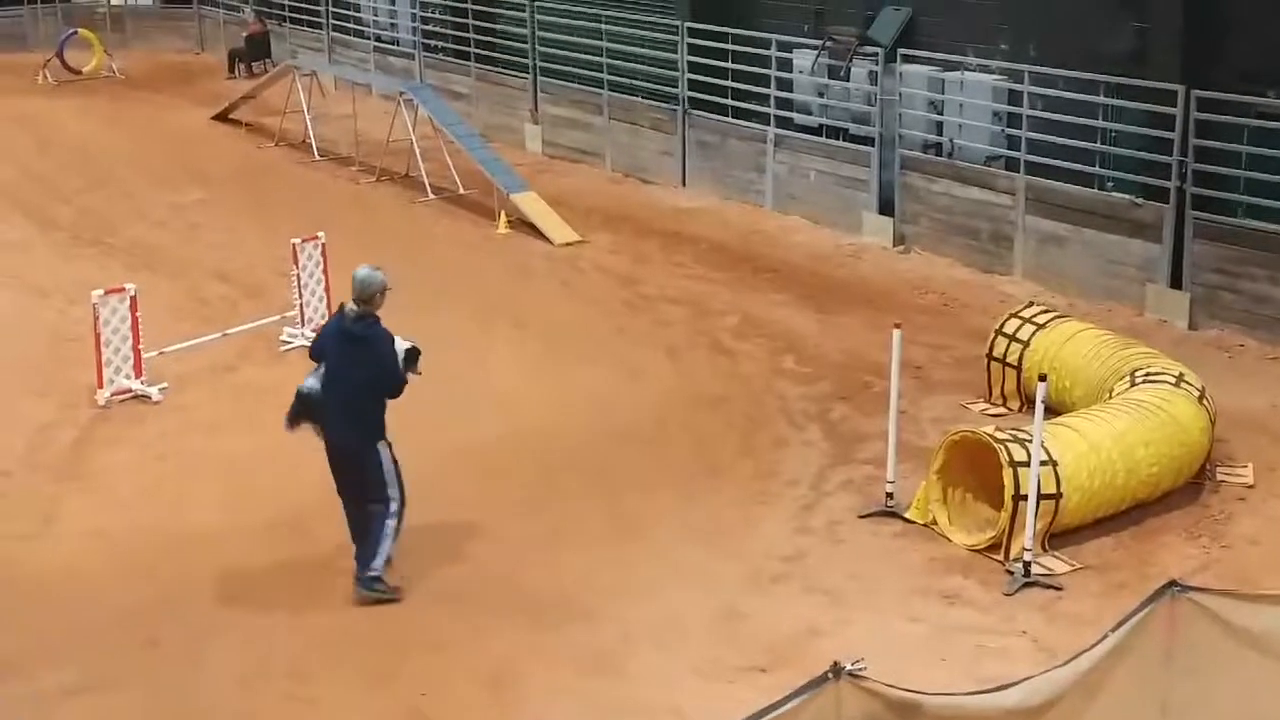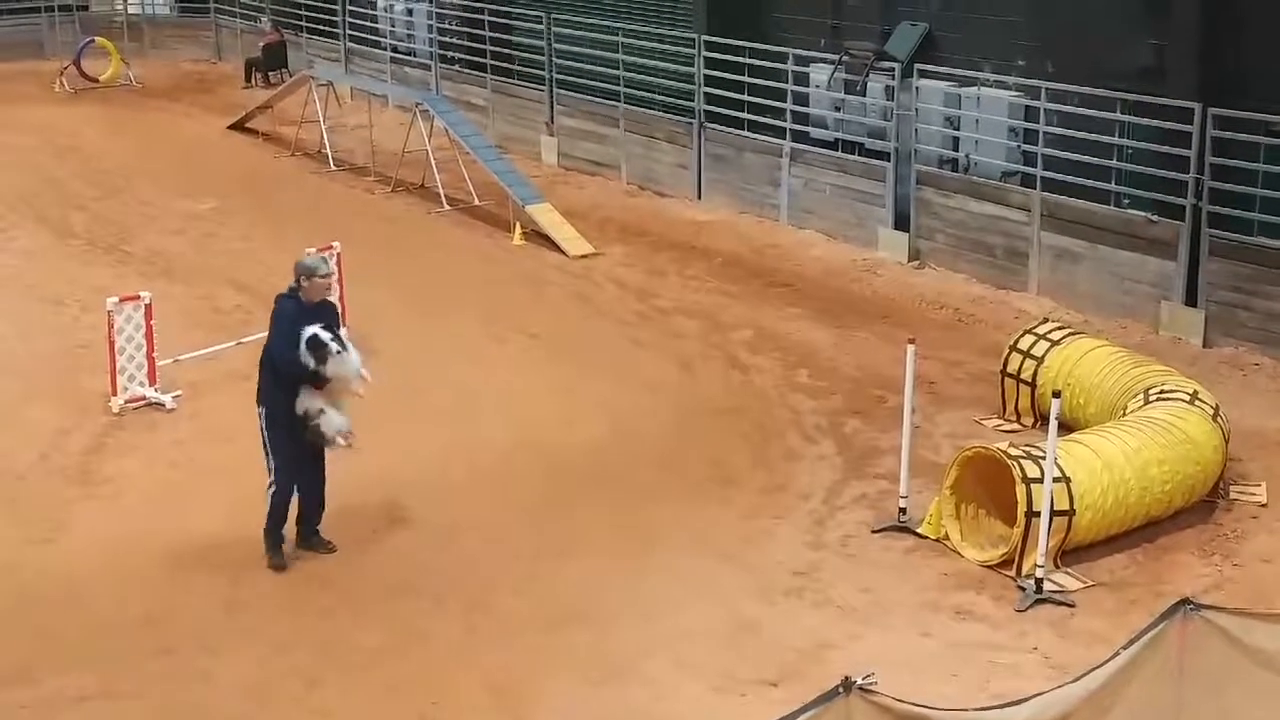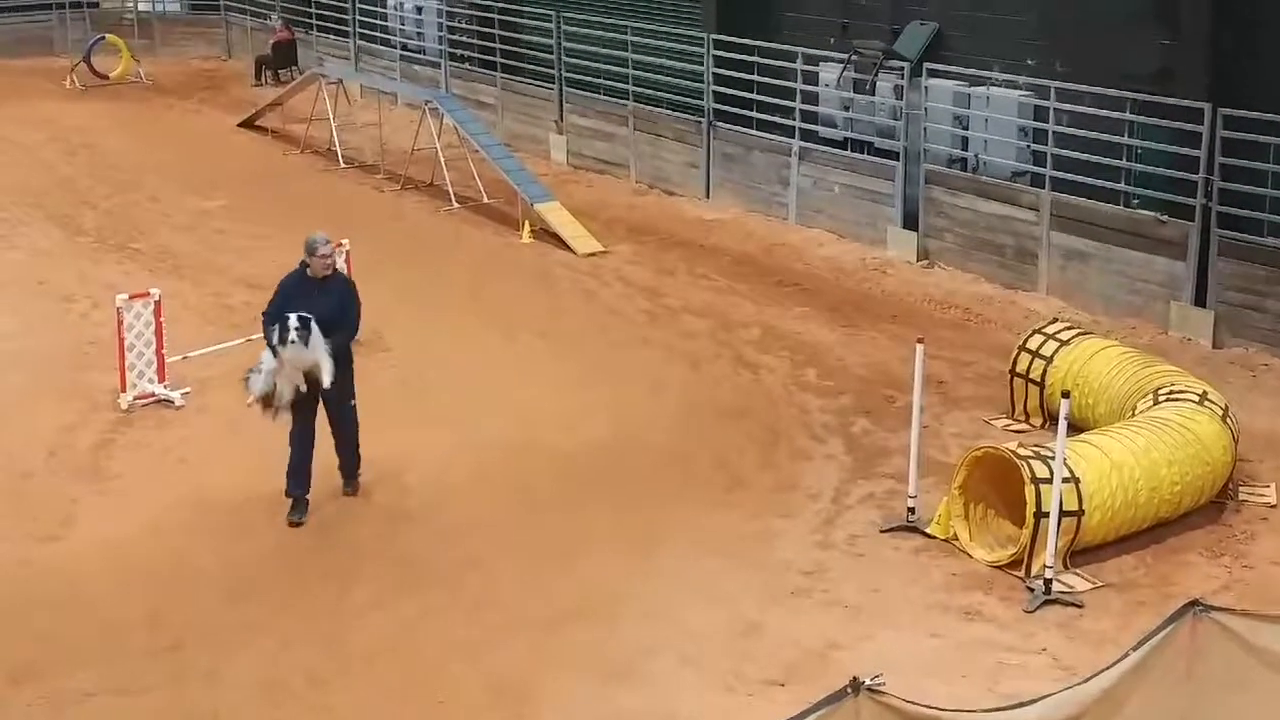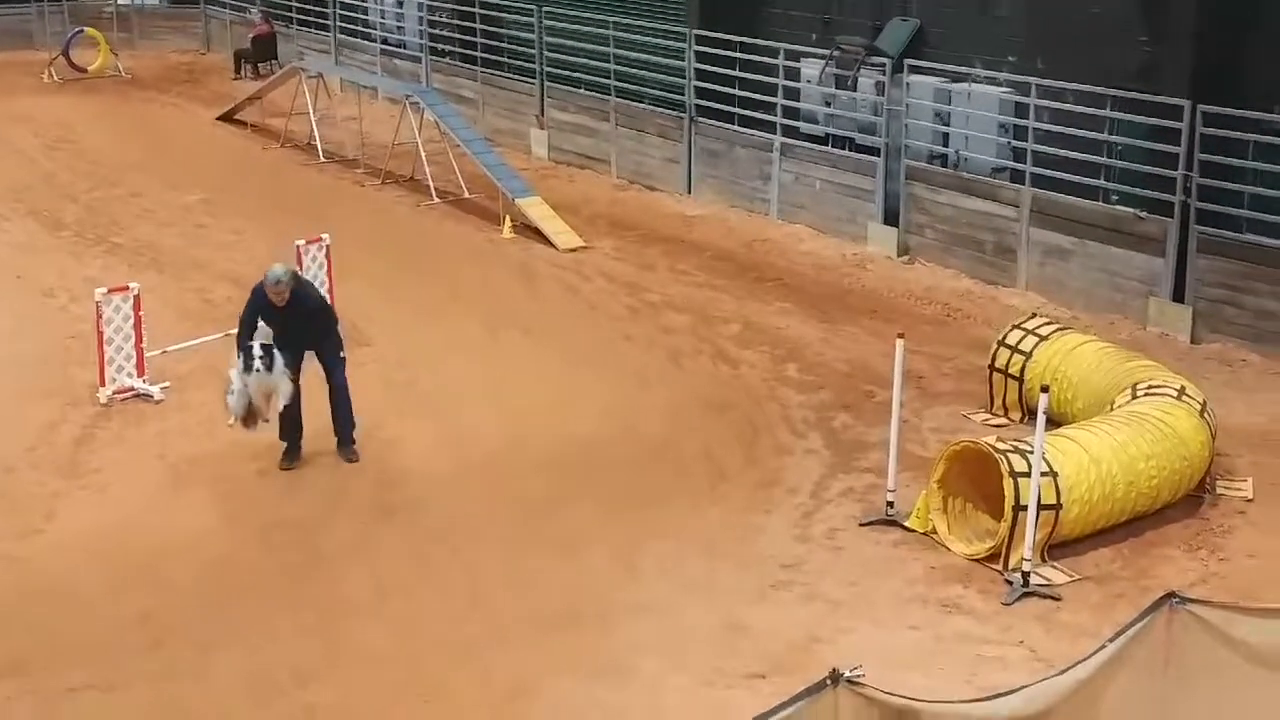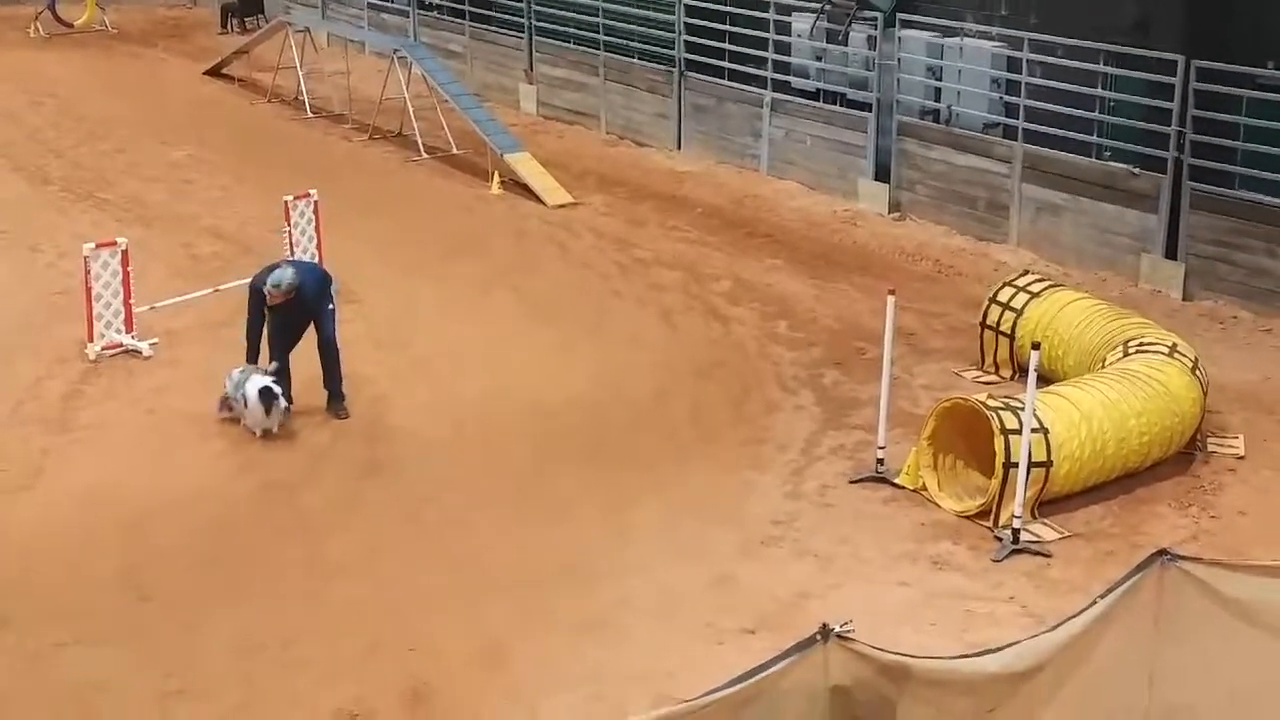
dt=1s
person 1, frame 1
left shoulder: (335, 325)
right shoulder: (380, 338)
left elbow: (316, 354)
right elbow: (393, 388)
right wrist: (403, 368)
left hip: (333, 428)
right hip: (366, 432)
left knee: (353, 495)
right knee: (389, 500)
left ankle: (368, 562)
right ankle: (371, 577)
person 1, frame 2
left shoulder: (328, 311)
right shoulder: (286, 312)
right elbow: (284, 361)
left wrist: (328, 376)
right wrist: (320, 378)
right hip: (278, 402)
left knee: (313, 470)
right knee: (284, 472)
left ankle: (308, 531)
right ankle: (273, 539)
person 1, frame 3
left shoulder: (343, 285)
right shoulder: (291, 284)
left elbow: (350, 328)
right elbow: (270, 319)
left wrist: (326, 348)
right wrist: (280, 349)
left hip: (336, 365)
left knee: (344, 423)
right knee: (301, 430)
left ankle: (350, 474)
right ankle: (298, 498)
person 1, frame 4
left shoulder: (309, 296)
right shoulder: (259, 294)
left elbow: (317, 332)
right elbow: (246, 327)
left wrist: (285, 361)
left hip: (322, 335)
right hip: (286, 338)
left knee: (337, 381)
left ankle: (345, 441)
right ankle: (292, 446)
person 1, frame 5
left shoulder: (308, 294)
right shoulder: (258, 285)
left elbow: (295, 331)
right elbow: (254, 324)
left wrist: (277, 362)
right wrist: (251, 364)
left hip: (319, 289)
left knee: (327, 340)
right knee: (277, 345)
left ankle: (335, 398)
